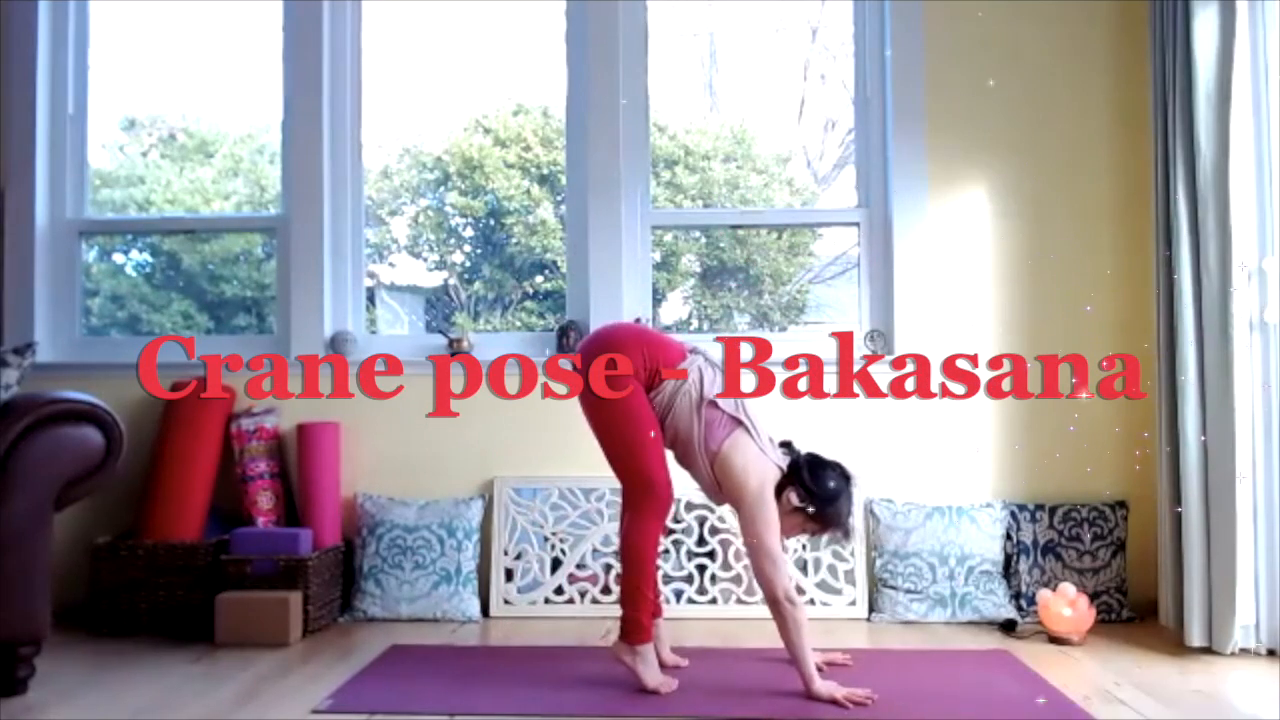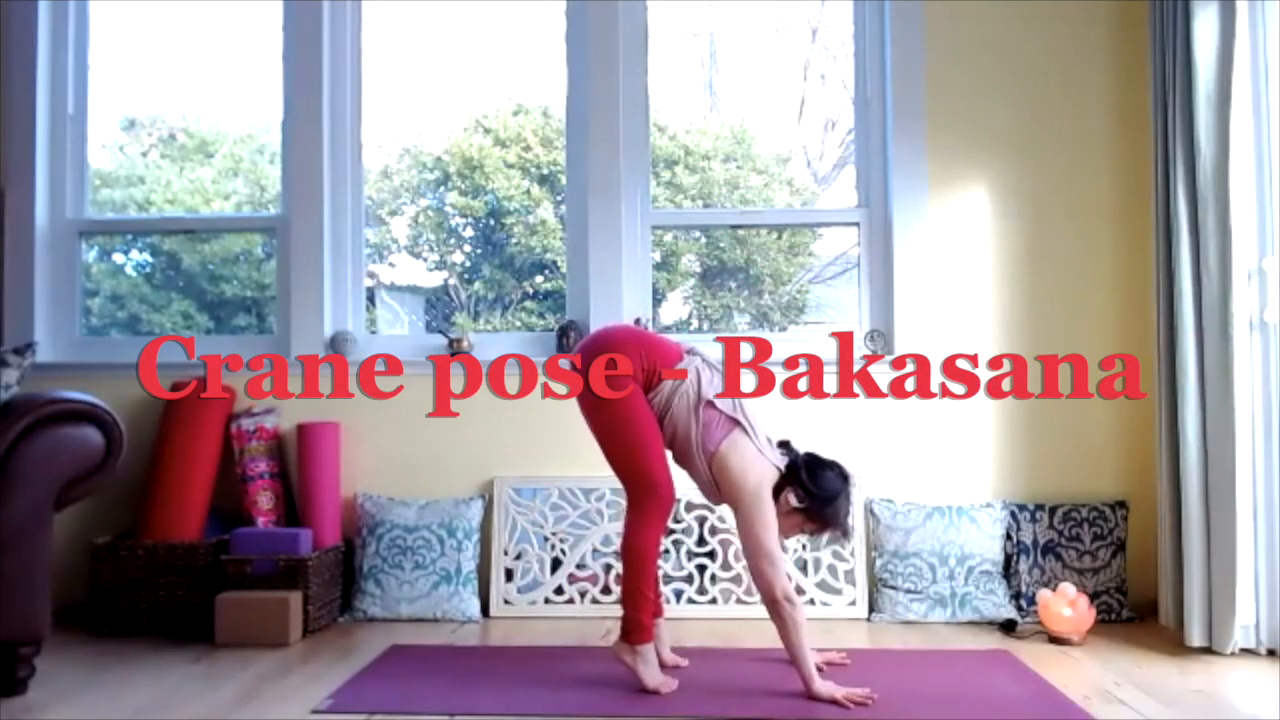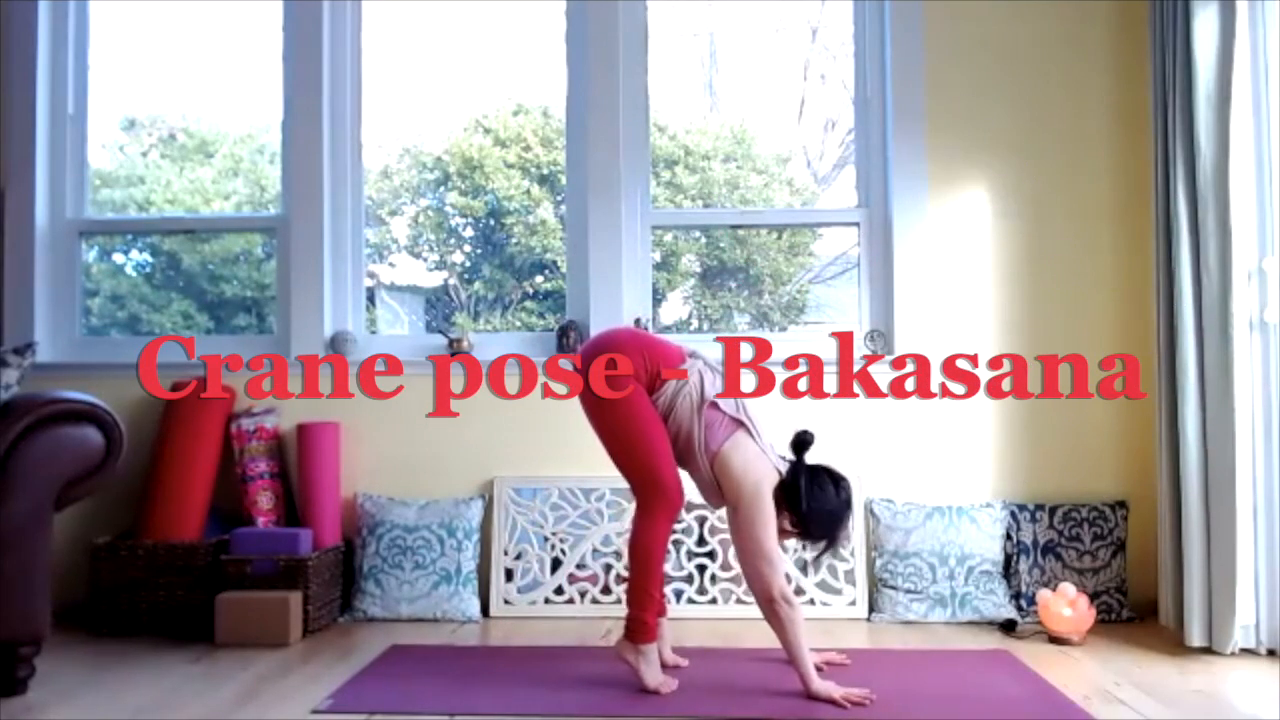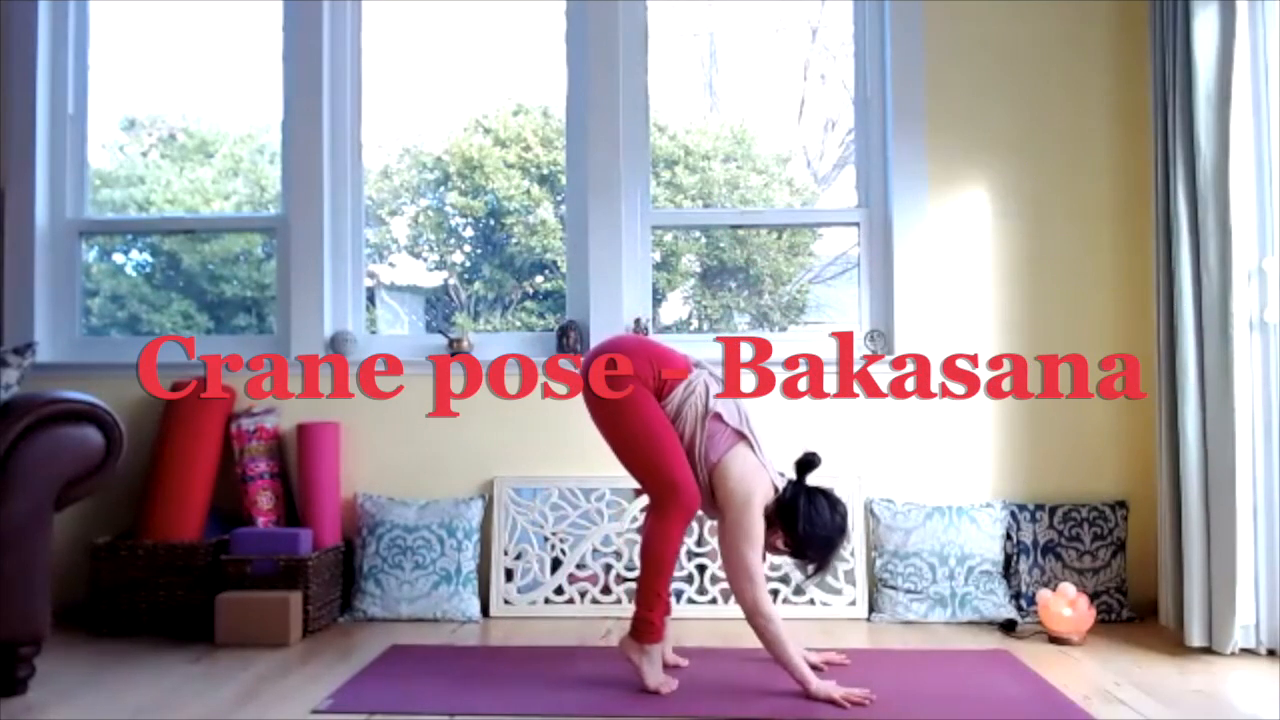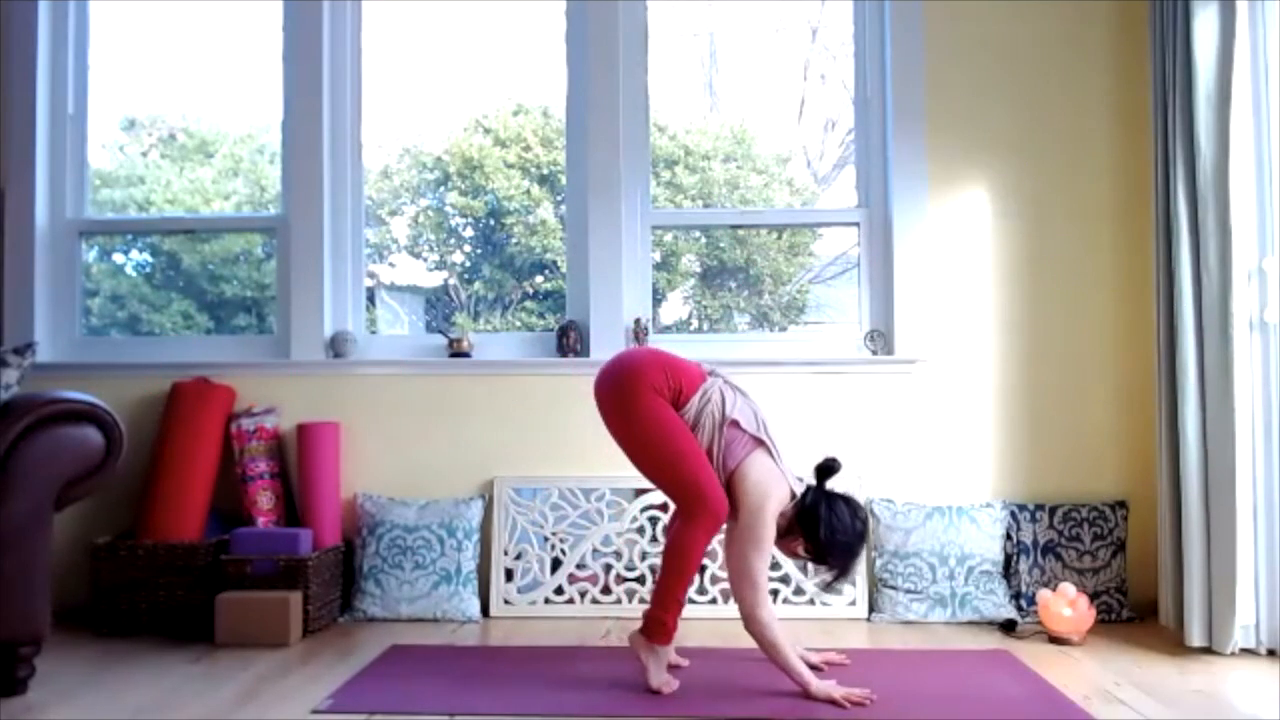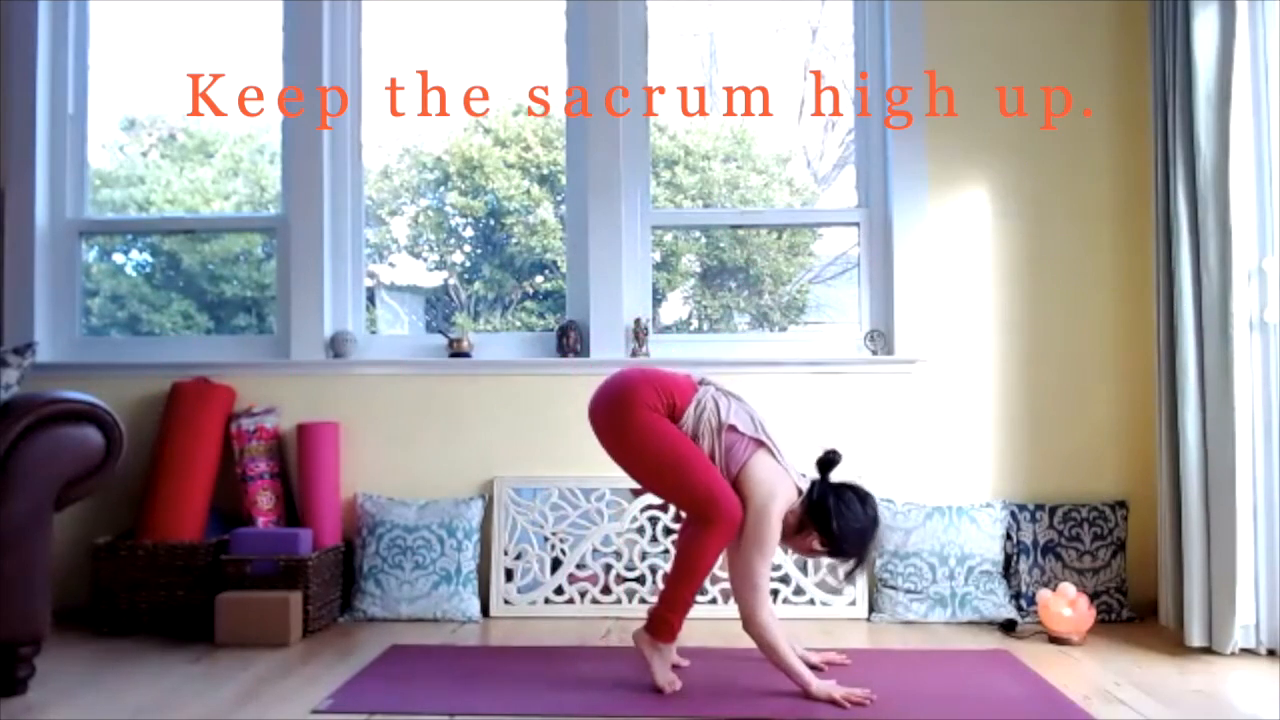
dt=0.5s
person 1, frame 1
left shoulder: (770, 474)
right shoulder: (757, 487)
left elbow: (778, 585)
right elbow: (781, 593)
left wrist: (804, 654)
right wrist: (813, 682)
left hip: (642, 364)
right hip: (618, 358)
left knee: (645, 500)
right knee: (651, 500)
left ankle: (651, 631)
right ankle: (636, 641)
person 1, frame 2
left shoulder: (766, 474)
right shoulder: (755, 486)
left elbow: (773, 584)
right elbow: (779, 593)
left wrist: (803, 653)
right wrist: (813, 682)
left hip: (640, 366)
right hip: (614, 360)
left knee: (650, 501)
right knee: (654, 500)
left ankle: (653, 630)
right ankle: (636, 641)
person 1, frame 3
left shoulder: (764, 478)
right shoulder: (756, 488)
left elbow: (758, 578)
right elbow: (777, 595)
left wrist: (800, 653)
right wrist: (812, 681)
left hip: (642, 368)
right hip: (618, 362)
left knee: (659, 501)
right knee: (663, 500)
left ankle: (655, 631)
right ankle: (640, 639)
person 1, frame 4
left shoulder: (763, 492)
right shoulder: (749, 500)
left elbow: (749, 586)
right elbow: (757, 606)
left wrist: (791, 652)
right wrist: (811, 683)
left hip: (646, 374)
right hip: (621, 369)
left knee: (674, 502)
right knee: (679, 501)
left ankle: (655, 634)
right ankle: (644, 639)
person 1, frame 5
left shoulder: (782, 496)
right shoulder: (766, 504)
left elbow: (751, 587)
right elbow: (755, 612)
left wrist: (793, 652)
right wrist: (811, 683)
left hip: (655, 381)
right hip: (636, 381)
left knee: (697, 508)
right knee: (707, 508)
left ankle: (660, 632)
right ankle: (654, 636)
person 1, frame 6
left shoulder: (789, 495)
right shoulder: (773, 500)
left elbow: (749, 587)
right elbow: (755, 613)
left wrist: (792, 652)
right wrist: (811, 683)
left hip: (647, 401)
right hip: (631, 402)
left knee: (711, 517)
right knee: (720, 514)
left ankle: (662, 633)
right ankle: (658, 636)
